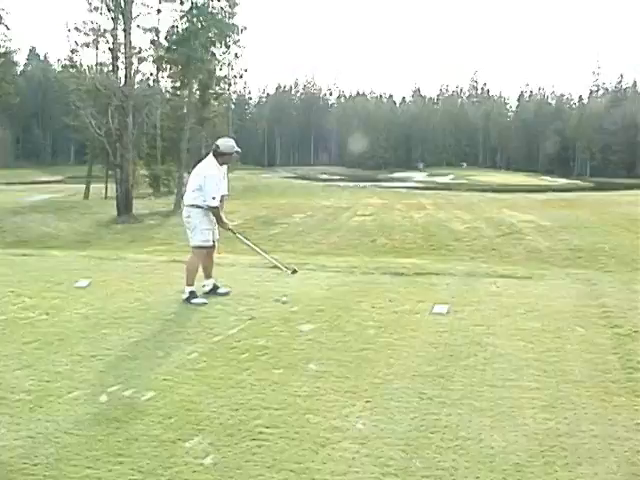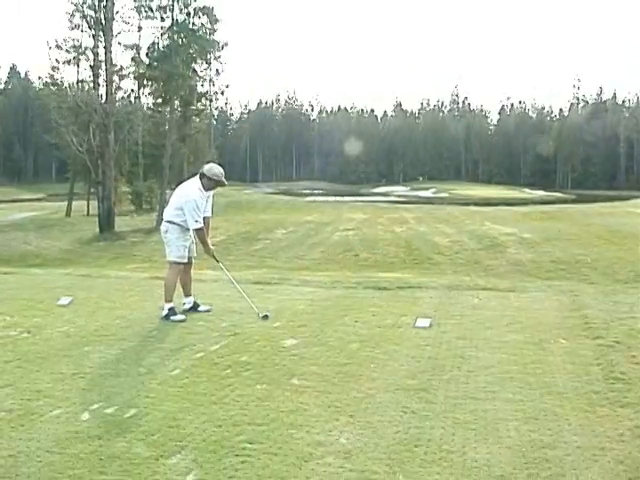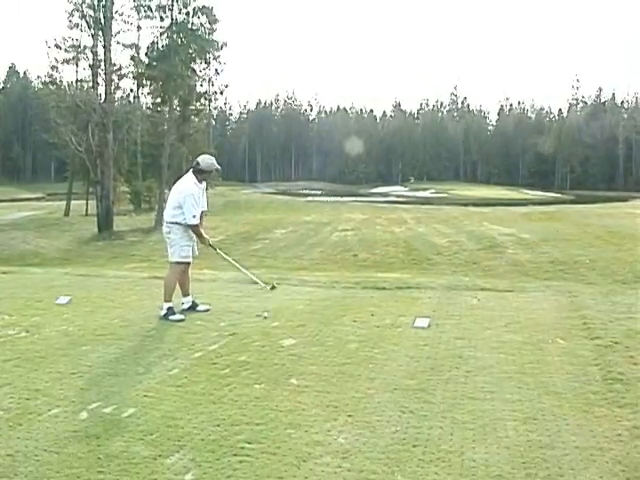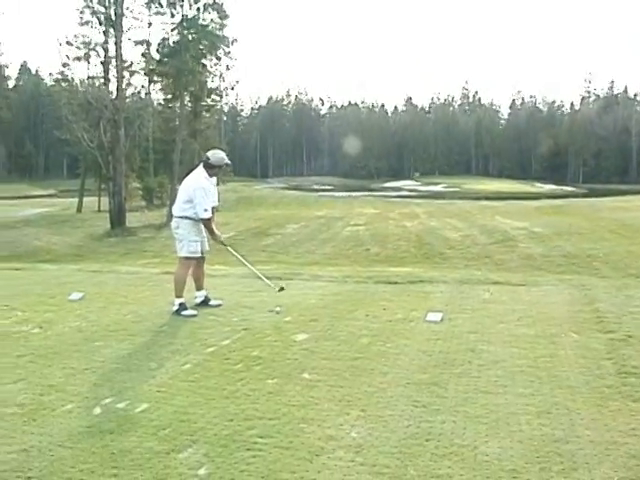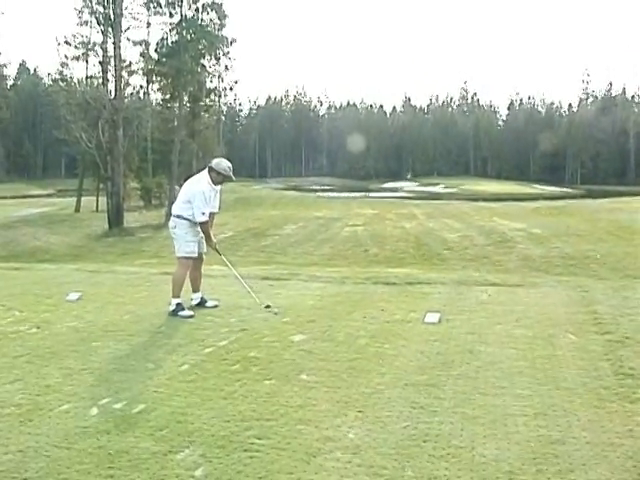
dt=0.4s
person 1, frame 1
left shoulder: (219, 166)
right shoulder: (210, 171)
left elbow: (220, 194)
right elbow: (213, 202)
left wrist: (221, 217)
right wrist: (222, 221)
left hip: (206, 212)
right hip: (196, 212)
left knee: (210, 248)
right knee: (199, 251)
left ankle: (209, 285)
right ankle: (188, 292)
person 1, frame 2
left shoulder: (206, 188)
right shoulder: (192, 194)
left elbow: (206, 215)
right elbow: (197, 225)
left wrist: (207, 240)
right wrist: (206, 246)
left hip: (185, 228)
right hip: (174, 228)
left knee: (188, 265)
right knee: (176, 267)
left ankle: (189, 302)
right ankle: (168, 309)
person 1, frame 3
left shoulder: (199, 182)
right shoulder: (189, 189)
left elbow: (201, 209)
right elbow: (192, 220)
left wrist: (202, 232)
right wrist: (202, 237)
left hip: (186, 228)
right hip: (177, 229)
left knee: (185, 266)
right knee: (176, 267)
left ankle: (188, 302)
right ankle: (166, 308)
person 1, frame 4
left shoulder: (210, 177)
right shoulder: (200, 183)
left elbow: (212, 205)
right elbow: (204, 214)
left wrist: (213, 228)
right wrist: (213, 233)
left hip: (196, 223)
right hip: (185, 223)
left knee: (200, 259)
right knee: (186, 263)
left ankle: (201, 296)
right ankle: (178, 304)
person 1, frame 5
left shoulder: (214, 183)
right shoulder: (201, 187)
left elbow: (212, 211)
right elbow: (202, 218)
left wrist: (209, 235)
right wrist: (209, 239)
left hip: (193, 224)
right hip: (182, 224)
left knee: (198, 260)
right knee: (185, 263)
left ankle: (197, 298)
right ankle: (175, 304)
